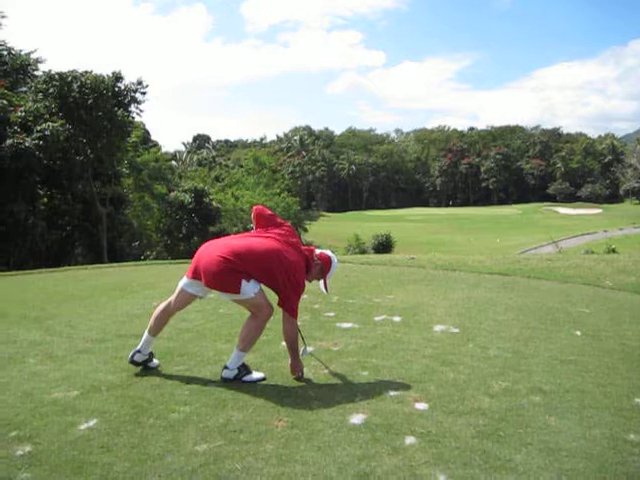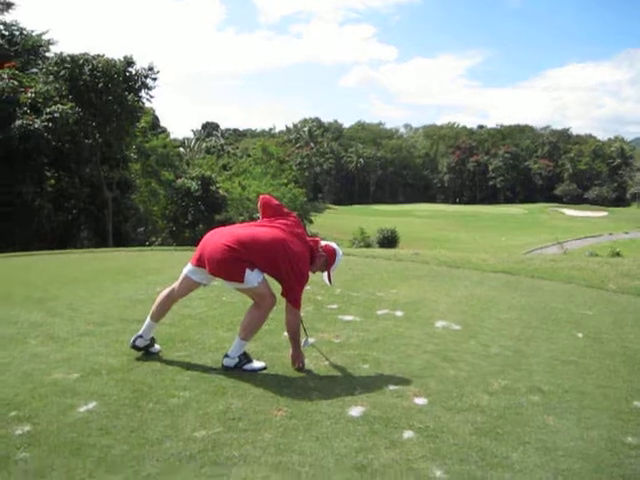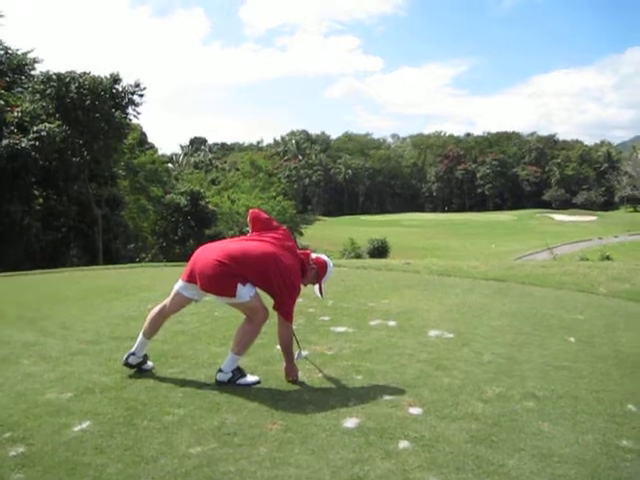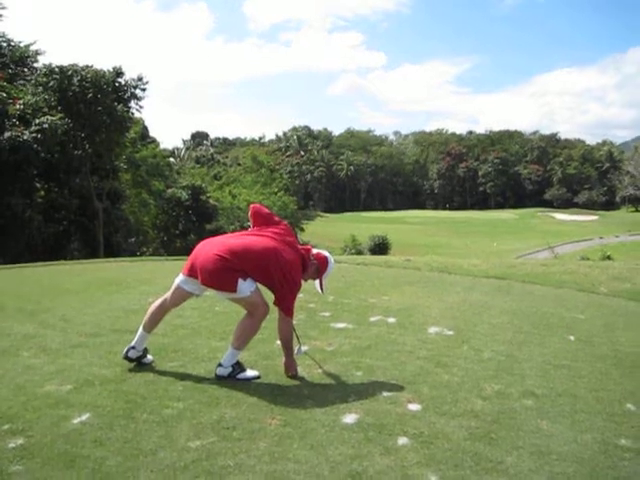
dt=0.3s
person 1, frame 1
left shoulder: (287, 232)
right shoulder: (296, 274)
left elbow: (257, 210)
right elbow: (289, 319)
right wrist: (295, 359)
left hip: (207, 250)
right hip: (224, 266)
left knee: (173, 304)
right knee: (263, 310)
left ankle: (141, 353)
right ankle: (233, 369)
person 1, frame 2
left shoulder: (293, 223)
right shoulder: (300, 264)
left elbow: (264, 200)
right elbow: (293, 310)
right wrist: (296, 350)
left hip: (213, 238)
right hip: (229, 254)
left knee: (177, 290)
right knee: (266, 300)
left ankle: (143, 338)
right ankle: (234, 357)
person 1, frame 3
left shoulder: (284, 236)
right shoulder: (291, 278)
left elbow: (253, 214)
right elbow: (285, 323)
right wrist: (289, 363)
left hip: (203, 253)
right hip: (220, 270)
left knee: (168, 306)
right knee: (258, 314)
left ankle: (136, 355)
right ankle: (227, 372)
person 1, frame 4
left shoulder: (285, 231)
right shoulder: (292, 273)
left elbow: (254, 209)
right elbow: (285, 318)
right wrist: (289, 358)
left hip: (204, 249)
right hip: (221, 265)
left knee: (169, 301)
right knee: (259, 309)
left ankle: (135, 349)
right ankle: (227, 366)
